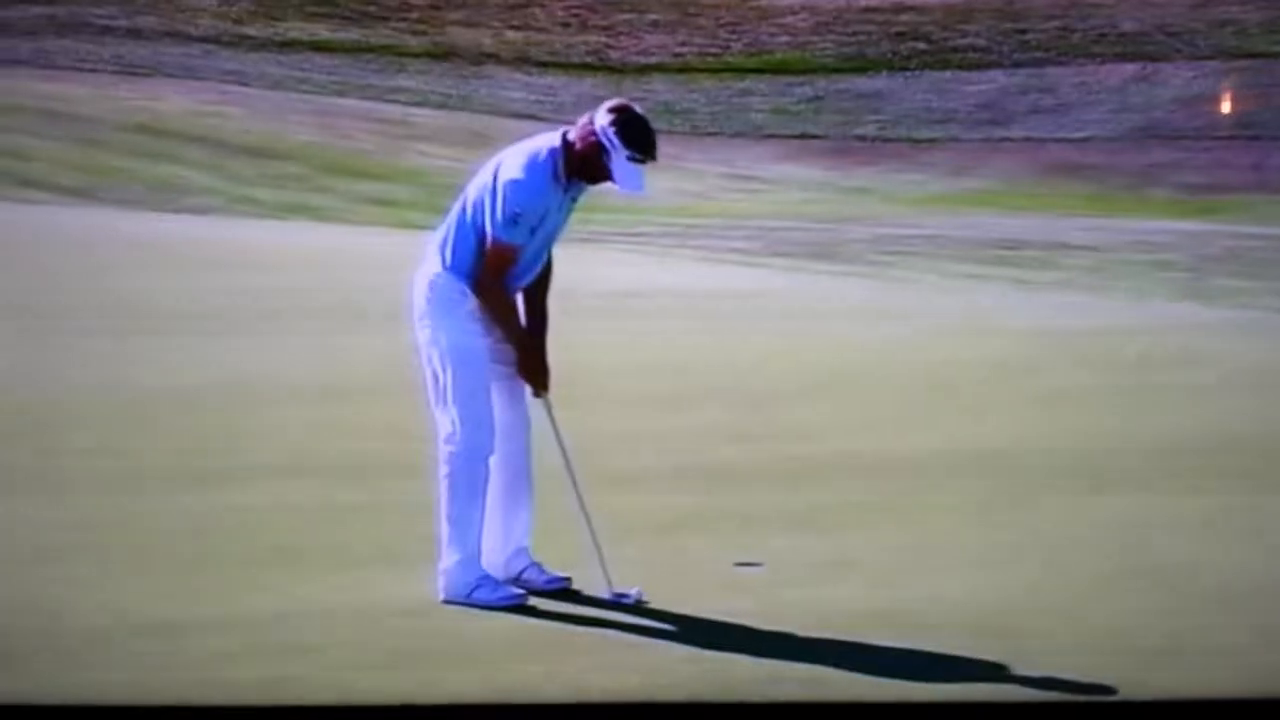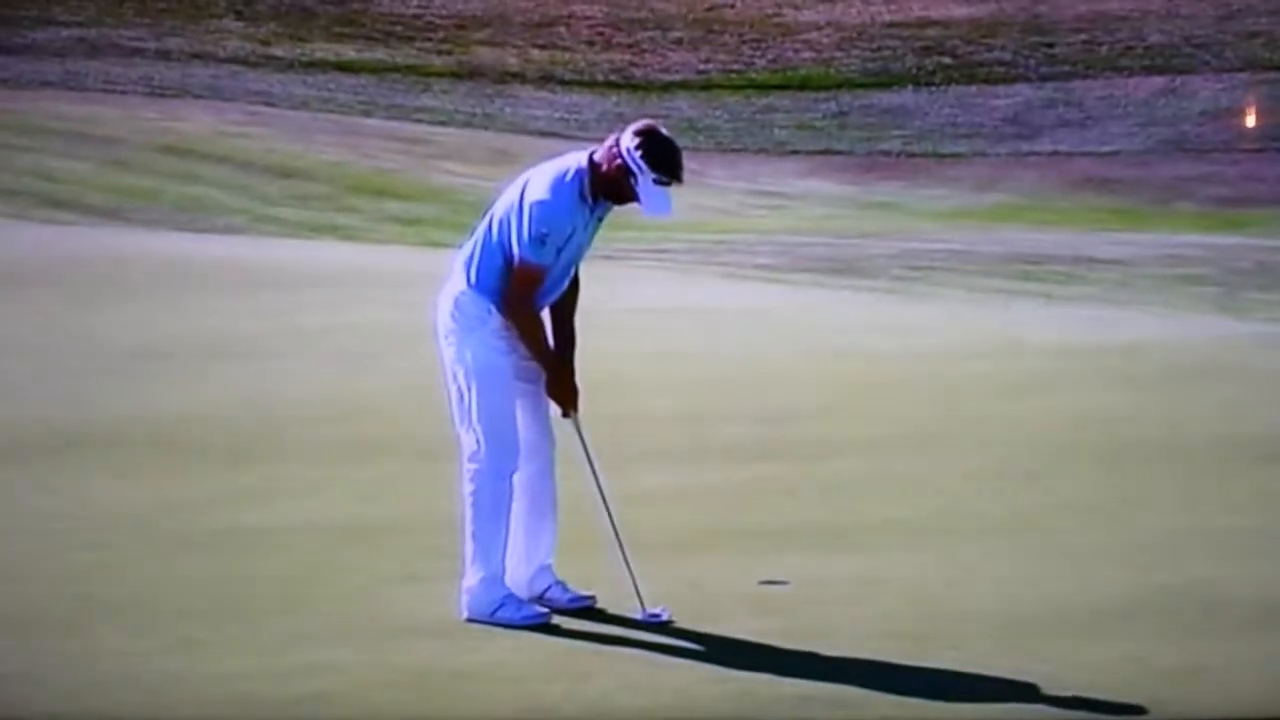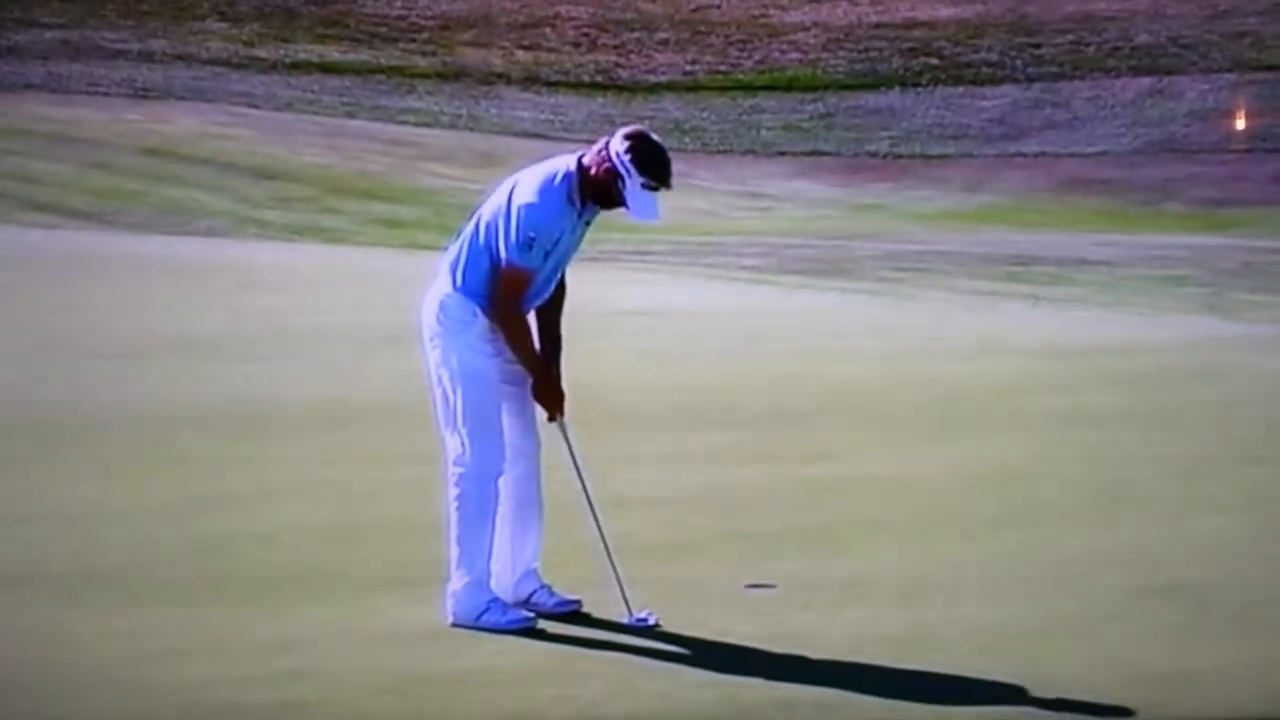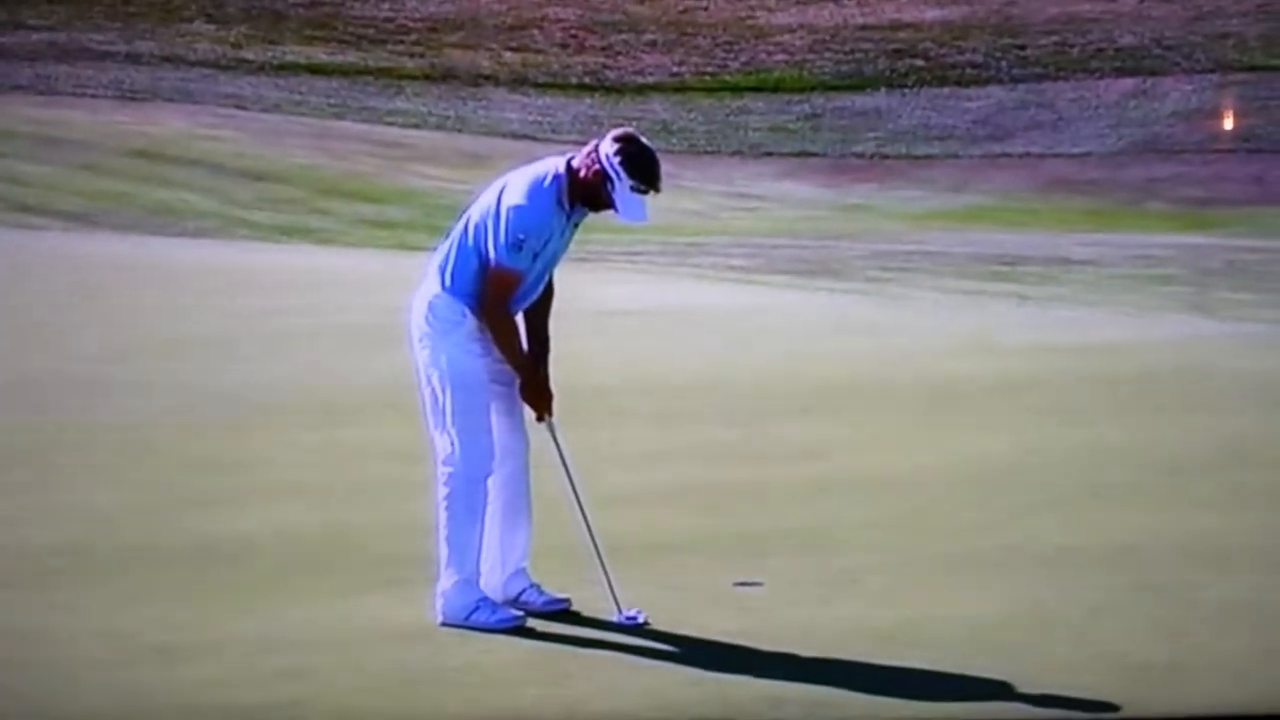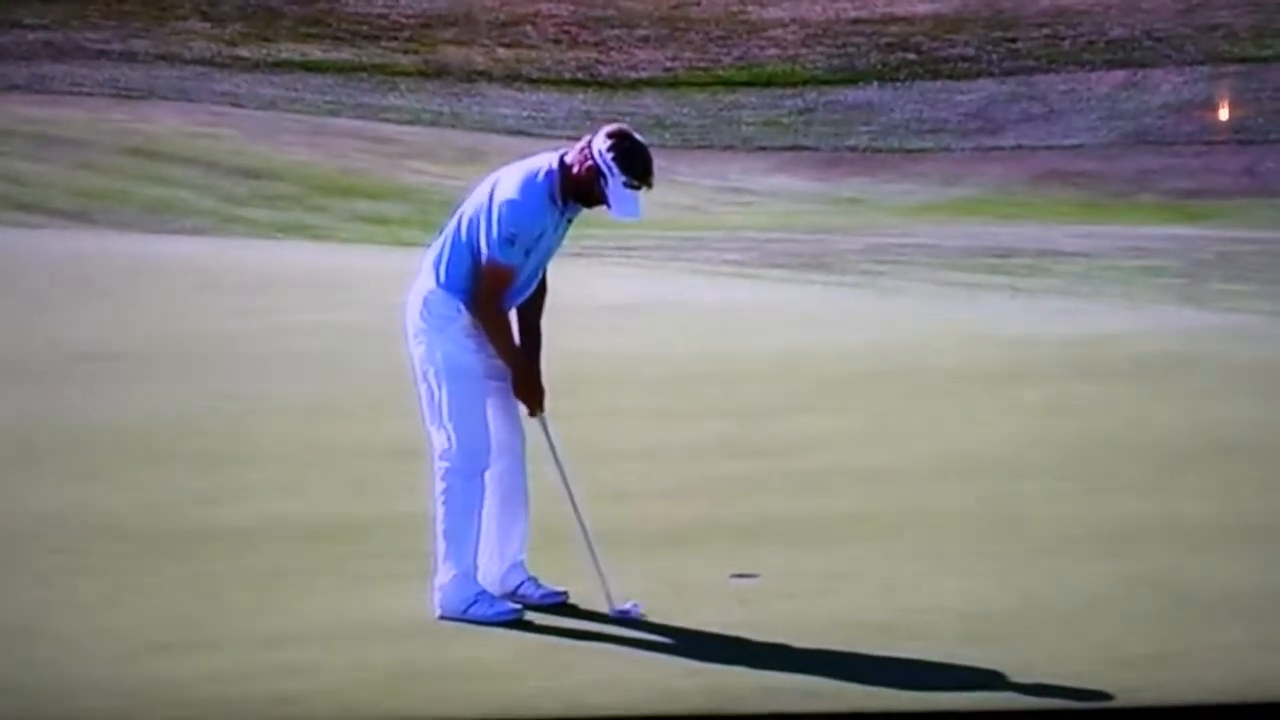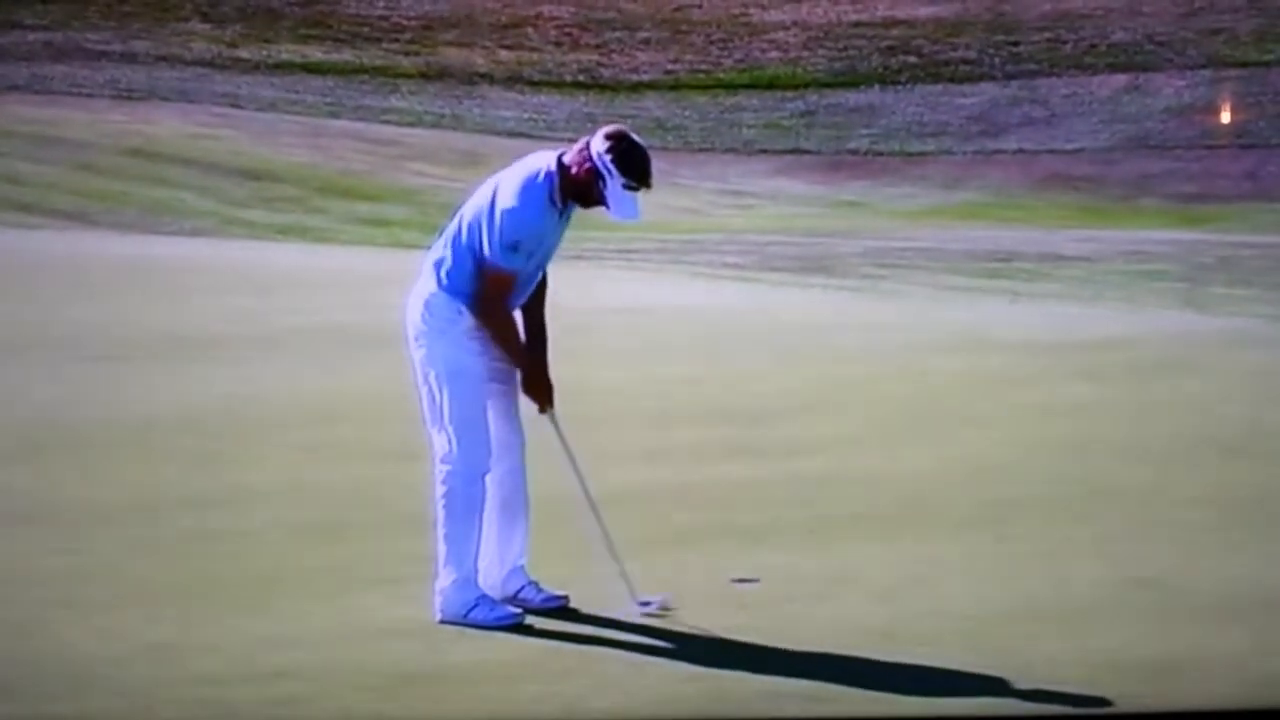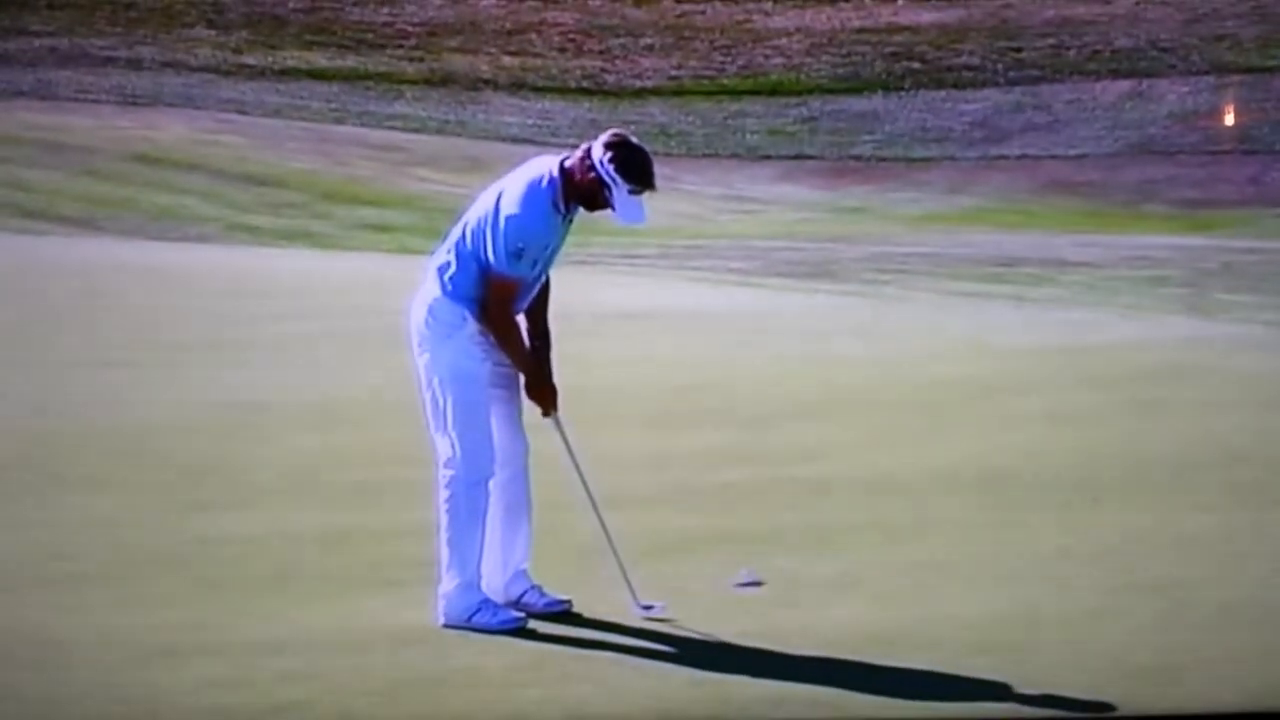
dt=0.7s
person 1, frame 1
left shoulder: (571, 173)
right shoulder: (526, 179)
right elbow: (490, 280)
left wrist: (537, 341)
right wrist: (525, 350)
left hip: (487, 299)
right hip: (453, 296)
left knee: (512, 434)
right knee: (470, 438)
left ankle: (507, 559)
right ankle: (461, 574)
person 1, frame 2
left shoulder: (597, 192)
right shoulder: (553, 199)
left elbow: (566, 275)
right elbow: (519, 299)
left wrist: (566, 360)
right wrist: (554, 370)
left hip: (510, 317)
right hip: (477, 314)
left knee: (535, 452)
right knee: (494, 456)
left ankle: (531, 578)
right ankle: (484, 592)
person 1, frame 3
left shoulder: (584, 196)
right shoulder: (541, 202)
right elbow: (506, 302)
left wrist: (552, 362)
right wrist: (540, 375)
left hip: (495, 320)
right hip: (463, 317)
left knee: (521, 455)
right knee: (480, 459)
left ankle: (517, 581)
right ankle: (469, 596)
person 1, frame 4
left shoulder: (572, 196)
right shoulder: (530, 203)
right elbow: (495, 302)
left wrist: (539, 363)
right wrist: (528, 376)
left hip: (483, 319)
right hip: (451, 317)
left knee: (510, 454)
right knee: (469, 458)
left ankle: (506, 580)
right ankle: (458, 595)
person 1, frame 5
left shoulder: (567, 194)
right shoulder: (523, 200)
right elbow: (489, 298)
left wrist: (532, 360)
right wrist: (521, 371)
left hip: (480, 316)
right hip: (447, 313)
left knee: (507, 449)
right knee: (466, 454)
left ankle: (504, 574)
right ankle: (456, 589)
person 1, frame 6
left shoulder: (562, 188)
right shoulder: (524, 204)
right elbow: (493, 301)
left wrist: (538, 354)
right wrist: (529, 369)
left hip: (479, 317)
right hip: (448, 316)
left knee: (506, 452)
right knee: (467, 457)
left ankle: (505, 578)
right ankle: (457, 593)
person 1, frame 7
left shoulder: (560, 186)
right shoulder: (528, 210)
right elbow: (498, 308)
left wrist: (542, 354)
right wrist: (533, 373)
left hip: (483, 322)
right hip: (452, 321)
left knee: (509, 456)
right knee: (470, 462)
left ankle: (507, 582)
right ankle: (460, 597)
